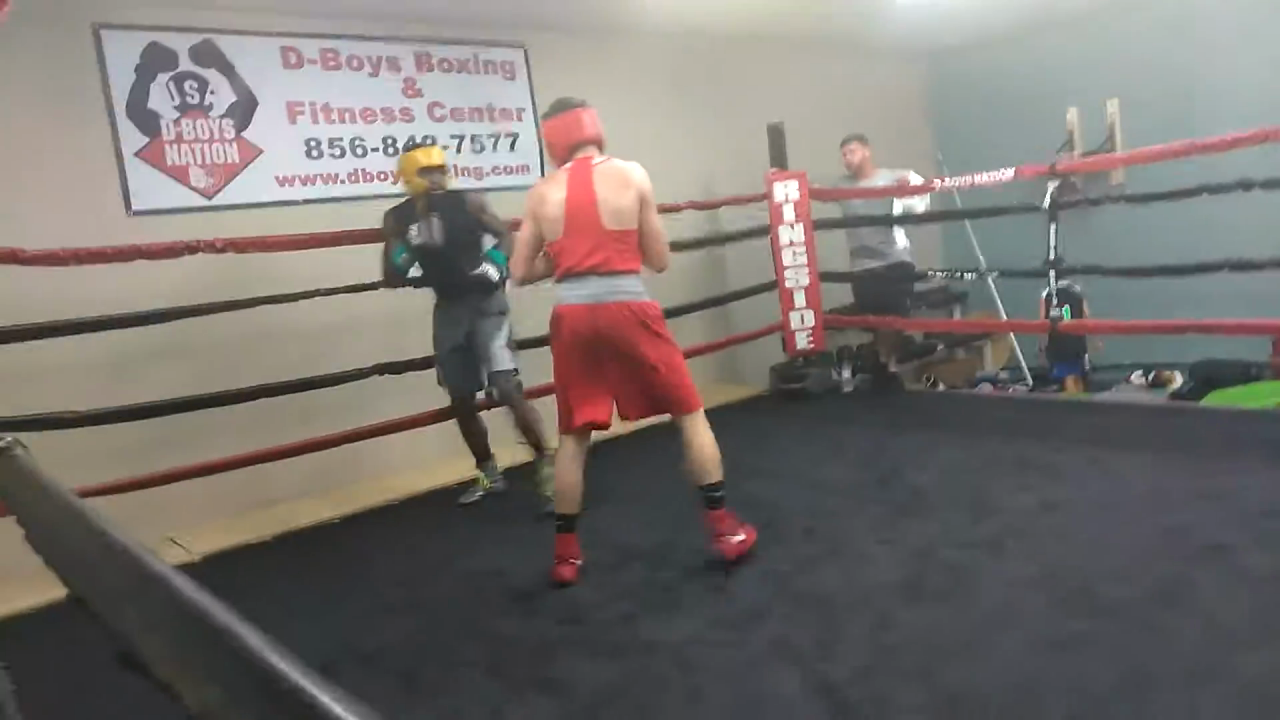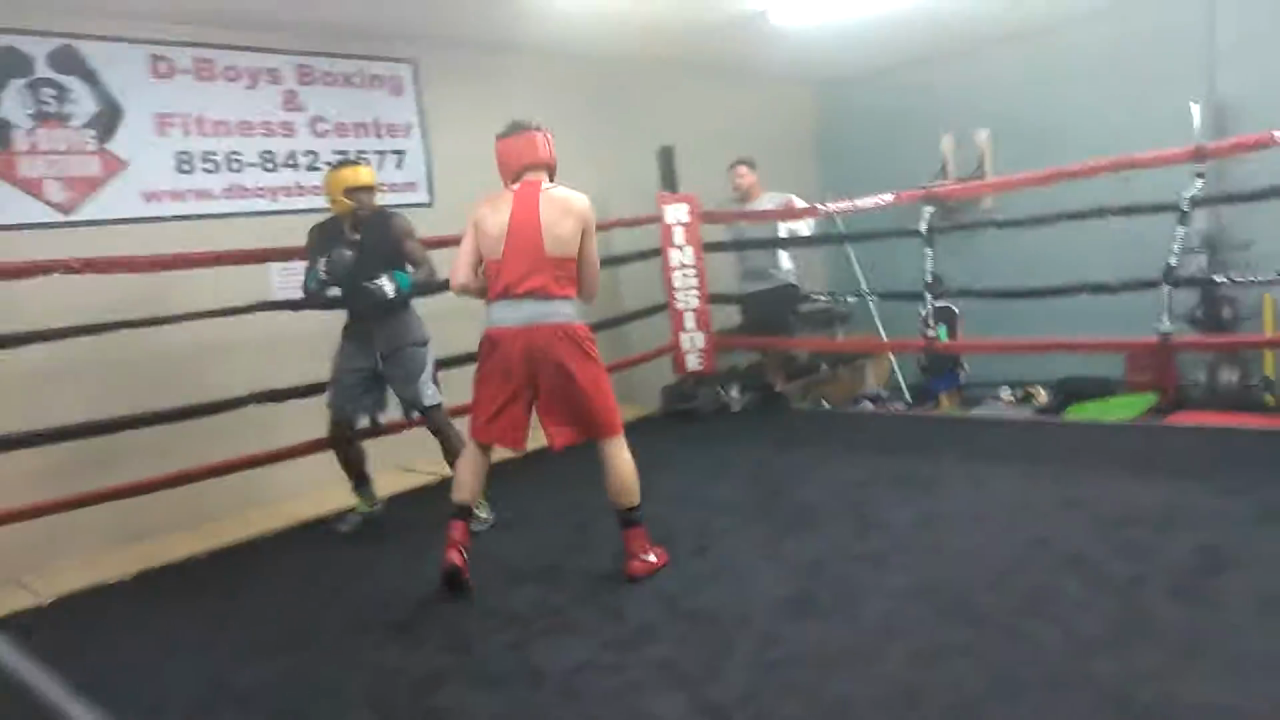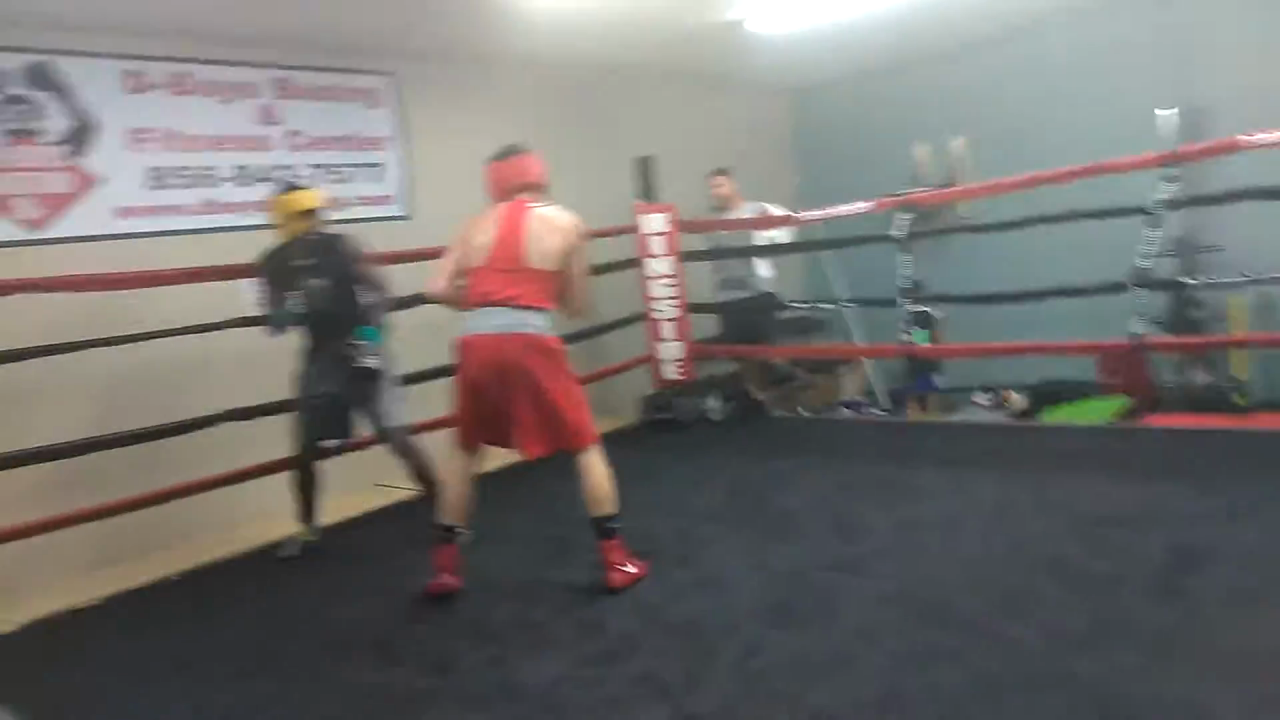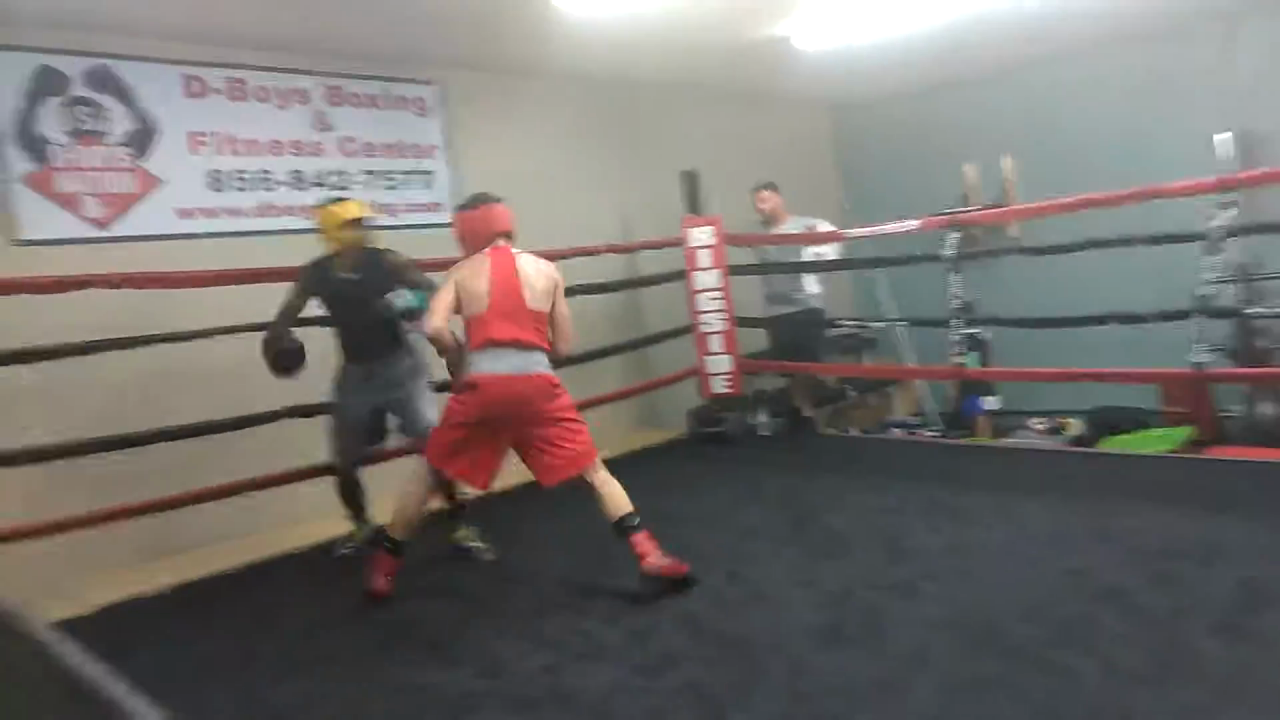
dt=0.3s
person 1, frame 1
left shoulder: (541, 192)
right shoulder: (631, 175)
left elbow: (520, 272)
right elbow: (658, 259)
left hip: (571, 315)
right hip: (627, 309)
left knee: (573, 435)
right knee: (690, 413)
left ankle: (566, 553)
right ankle: (722, 528)
person 1, frame 2
left shoulder: (486, 211)
right shoulder: (576, 204)
left elbow: (461, 282)
right elbow: (590, 288)
left hip: (504, 334)
right hip: (560, 330)
left knee: (480, 442)
right knee: (610, 436)
left ankle: (456, 542)
right ankle: (638, 550)
person 1, frame 3
left shoulder: (477, 226)
right shoulder: (564, 222)
left elbow: (439, 289)
right elbow: (576, 305)
left hip: (477, 343)
right hip: (532, 341)
left knee: (466, 451)
right knee: (586, 447)
left ankle: (446, 564)
right ankle: (616, 560)
person 1, frame 4
left shoulder: (462, 273)
right shoulder: (546, 270)
left elbow: (434, 328)
right elbow: (564, 346)
left wrist: (458, 358)
left hip: (484, 385)
right hip: (536, 383)
left knee: (433, 472)
right knee: (593, 470)
left ankle: (384, 569)
right ankle: (650, 554)
person 2, frame 1
left shoulder: (467, 202)
right shoulder: (397, 219)
left elbow: (505, 238)
right elbow: (392, 277)
left wrist: (496, 263)
right wrist: (409, 247)
left hip: (484, 303)
right hip: (448, 310)
left knee: (508, 390)
right knee: (461, 402)
left ankle: (547, 468)
right ankle: (487, 473)
person 2, frame 2
left shoulder: (392, 223)
right shoulder: (322, 235)
left elbow: (427, 271)
right elbow: (311, 292)
left wrist: (397, 282)
right wrist: (321, 275)
left hip: (400, 328)
right hip: (358, 333)
left knee: (435, 417)
right knee: (341, 429)
left ankle: (474, 497)
right ankle: (366, 498)
person 2, frame 3
left shoulder: (341, 246)
right shoulder: (273, 264)
left elbow: (377, 291)
right elbow: (276, 323)
left wrist: (371, 338)
right wrist: (289, 309)
left hip: (360, 350)
right hip: (322, 357)
left knee: (396, 436)
right knee: (307, 450)
right ankle: (307, 528)
person 2, frame 4
left shoulder: (389, 262)
right shoulder: (316, 274)
left elbow: (431, 289)
right elbow: (284, 319)
left wrist: (411, 301)
right wrist: (276, 339)
left hip: (400, 364)
right hip: (357, 371)
right knee: (347, 460)
left ankle: (462, 528)
right ankle: (362, 526)
person 3, frame 1
left shoulder: (895, 178)
right shoulder: (842, 186)
left elbow: (919, 206)
left wrist: (909, 189)
left hip: (894, 262)
right hip: (862, 267)
left knee: (895, 320)
left ankle: (894, 366)
right ankle: (886, 368)
person 3, frame 2
left shoulder: (782, 202)
right shoulder: (731, 210)
left elbow: (804, 230)
left hip: (781, 284)
right hip: (750, 289)
left knee: (783, 338)
left ankle: (784, 385)
right ankle: (776, 386)
person 3, frame 3
left shoulder: (759, 211)
left elbow: (782, 238)
left hip: (759, 292)
right hip: (728, 297)
left knee: (763, 348)
left ankle: (764, 393)
right ankle: (755, 394)
person 3, frame 4
left shoulder: (806, 226)
left elbow: (830, 253)
left hip: (807, 307)
right hip: (776, 311)
left knee: (810, 364)
left ankle: (814, 411)
right ankle: (804, 412)
